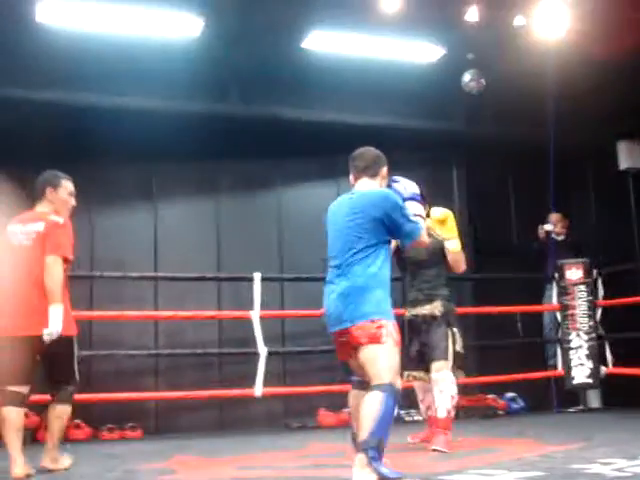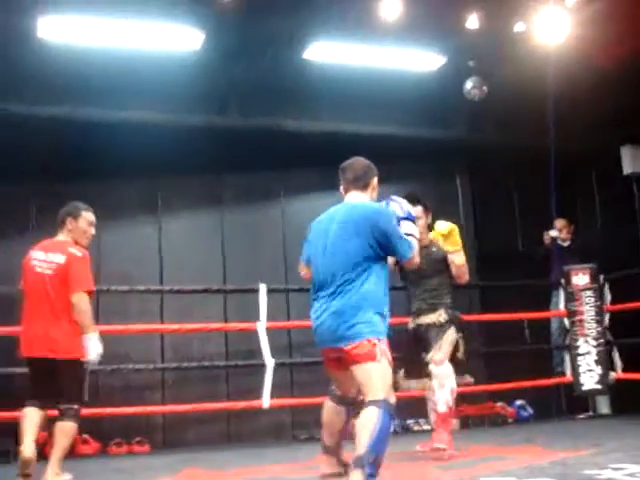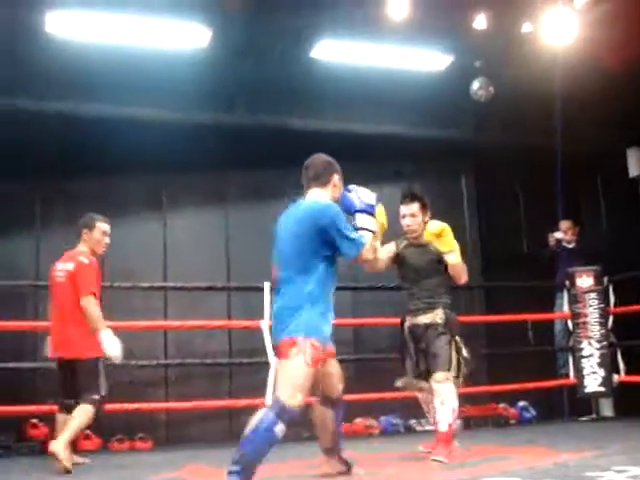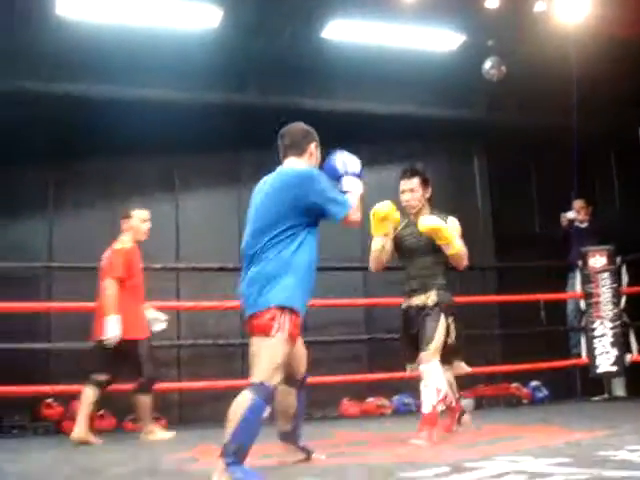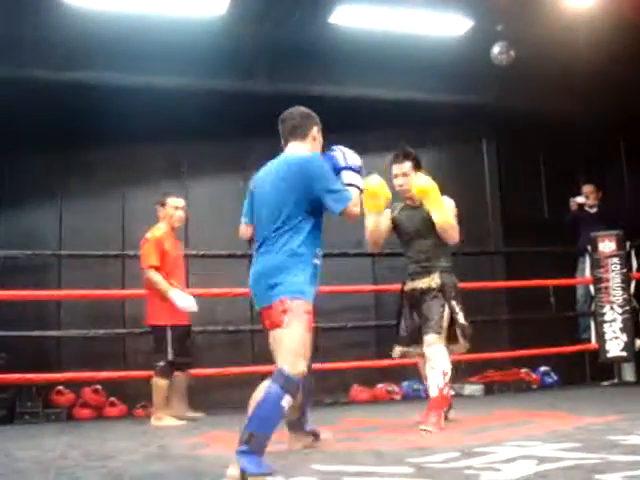
dt=0.4s
person 1, frame 1
left shoulder: (336, 207)
right shoulder: (385, 199)
right elbow: (419, 240)
left hip: (338, 307)
right hip: (367, 306)
left knee: (364, 378)
right knee: (386, 384)
left ankle: (362, 448)
person 1, frame 2
left shoulder: (320, 222)
right shoulder: (377, 214)
left elbow: (306, 272)
right elbow: (411, 260)
right wrist: (406, 222)
left hip: (325, 322)
right hip: (359, 322)
left knee: (345, 393)
right knee: (381, 400)
person 1, frame 3
left shoulder: (289, 216)
right shoulder: (328, 211)
right elbow: (365, 254)
right wrist: (364, 214)
left hip: (301, 319)
right hip: (303, 322)
left knee: (333, 387)
right knee: (286, 405)
person 1, frame 4
left shoulder: (266, 184)
right shoulder: (307, 176)
right elbow: (351, 216)
right wrist: (351, 178)
left hip: (264, 289)
right hip: (276, 293)
left knee: (296, 369)
right knee: (265, 382)
left ankle: (290, 444)
person 1, frame 5
left shoulder: (262, 175)
right shoulder: (310, 164)
left elbow: (246, 231)
right elbow: (351, 210)
right wrist: (350, 172)
left hip: (275, 280)
right hip: (288, 283)
left knee: (300, 359)
right knee: (291, 372)
left ankle: (298, 429)
person 2, frame 1
left shoulder: (439, 237)
right shoulder: (398, 240)
left elbow: (459, 267)
left wrist: (451, 237)
left hip: (438, 310)
right hip: (413, 313)
left knee: (440, 367)
right knee: (418, 374)
left ankle: (443, 431)
right ankle: (432, 426)
person 2, frame 2
left shoulder: (442, 246)
left elbow: (462, 278)
left wrist: (454, 248)
left hip: (443, 318)
right hip: (417, 323)
left knee: (439, 363)
right knee: (426, 379)
left ankle: (445, 428)
right ankle: (440, 432)
person 2, frame 3
left shoulder: (443, 244)
right shoulder: (397, 248)
left elbow: (461, 278)
right elbow: (373, 265)
left wrist: (449, 247)
left hip: (439, 320)
right hip: (413, 323)
left knee: (441, 379)
right knee: (421, 383)
left ankle: (445, 442)
right ankle: (443, 433)
person 2, frame 4
left shoulder: (447, 222)
right shoulder: (397, 229)
left elbow: (462, 262)
right elbow: (375, 266)
left wrist: (445, 237)
right wrist: (380, 233)
left hip: (436, 301)
right hip: (411, 304)
left knee: (429, 359)
right knee: (431, 364)
left ankle: (427, 426)
right ankle: (455, 408)
person 2, frame 5
left shoulder: (444, 203)
right shoulder: (393, 212)
left elbow: (452, 237)
right elbow: (374, 243)
left wrist: (434, 202)
right wrist: (372, 210)
left hip: (439, 283)
right hip: (413, 287)
left knee: (433, 342)
right knee: (420, 350)
left ankle: (435, 410)
right ankle: (444, 401)
person 3, frame 1
right shoulder: (57, 223)
right elbow: (53, 266)
right wrist: (56, 310)
right hip: (50, 321)
right knee: (64, 386)
right ankle: (51, 454)
person 3, frame 2
left shoulder: (34, 252)
right shoulder: (77, 255)
left elbow: (27, 295)
right elbow: (79, 300)
right wrist: (91, 336)
left hip: (33, 341)
right hip: (67, 344)
left knee: (35, 400)
right knee: (69, 407)
left ankle: (27, 446)
person 3, frame 3
left shoulder: (61, 263)
right shoulder: (86, 262)
right elbow: (87, 301)
left wrist: (51, 337)
right wrist: (106, 333)
left hip: (61, 342)
right hip: (85, 344)
left knee: (67, 400)
right knee: (91, 397)
left ankle: (65, 451)
right ankle: (61, 443)
person 3, frame 4
left shoulder: (122, 249)
right shoulder: (124, 248)
right elbow: (109, 284)
left wrist: (147, 311)
right wrist: (113, 318)
left hip: (114, 328)
right hip: (128, 327)
left knee: (100, 376)
right knee: (146, 376)
left ankle: (80, 428)
right ankle: (148, 429)
person 3, frame 5
left shoulder: (172, 238)
right shoulder: (154, 237)
right elbow: (150, 272)
right wrist: (173, 294)
left hip: (174, 312)
right hip: (165, 313)
left knee: (182, 359)
right knee: (166, 361)
left ankle: (178, 407)
right ankle: (159, 414)
person 4, frame 1
left shoulder: (573, 241)
right shoulder: (546, 241)
left elbow: (581, 257)
right wrist: (541, 240)
right hip: (552, 285)
right knee: (550, 324)
right ankle: (552, 361)
person 4, frame 2
left shoulder: (578, 246)
right shoulder: (552, 246)
right wrist: (547, 246)
right hip: (558, 292)
right knee: (557, 330)
right ankle: (560, 368)
person 4, frame 3
left shoulder: (583, 248)
right shoulder: (557, 248)
right wrist: (551, 248)
right hip: (563, 293)
right knee: (560, 332)
right ankle: (563, 370)
person 4, frame 4
left shoulder: (595, 227)
right shoulder: (569, 228)
right wrist: (564, 227)
right hip: (575, 273)
right knee: (573, 312)
right ankle: (576, 350)
person 4, frame 5
left shoulder: (605, 212)
right shoulder: (578, 213)
left elbow: (614, 229)
right elbow: (569, 228)
right wrist: (573, 212)
right hip: (585, 258)
right knee: (582, 297)
right ankle: (586, 335)
